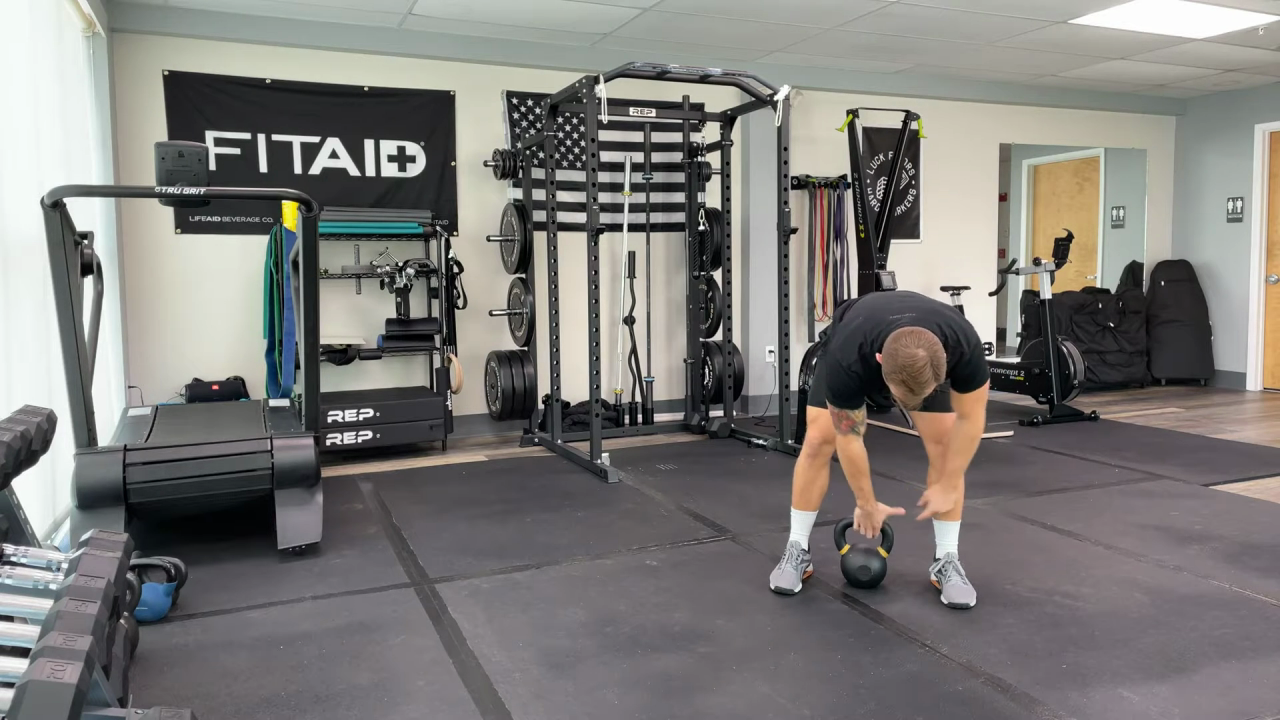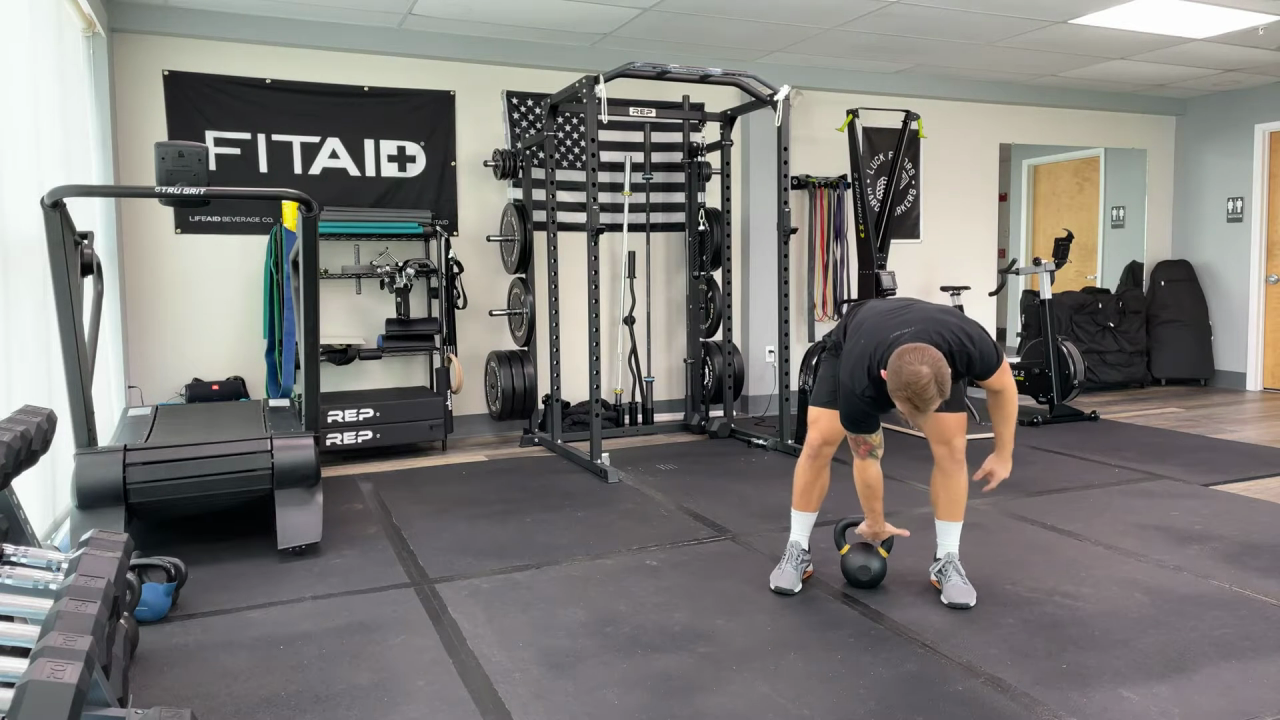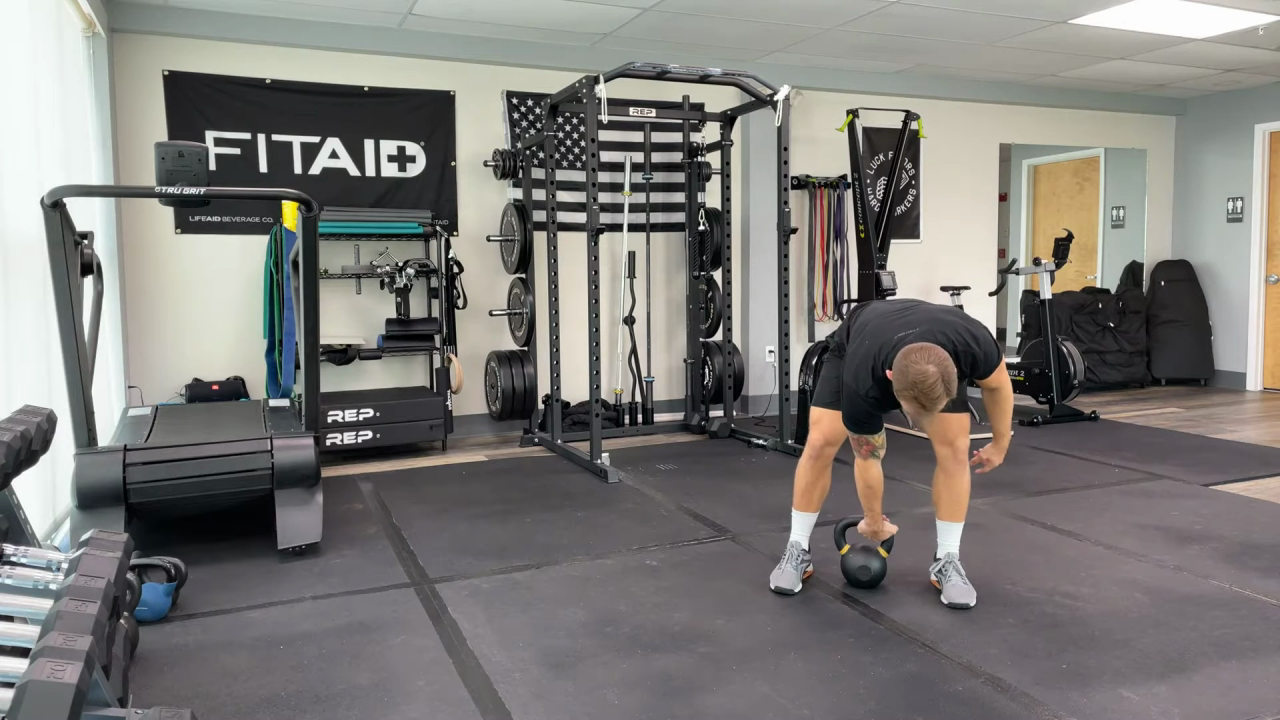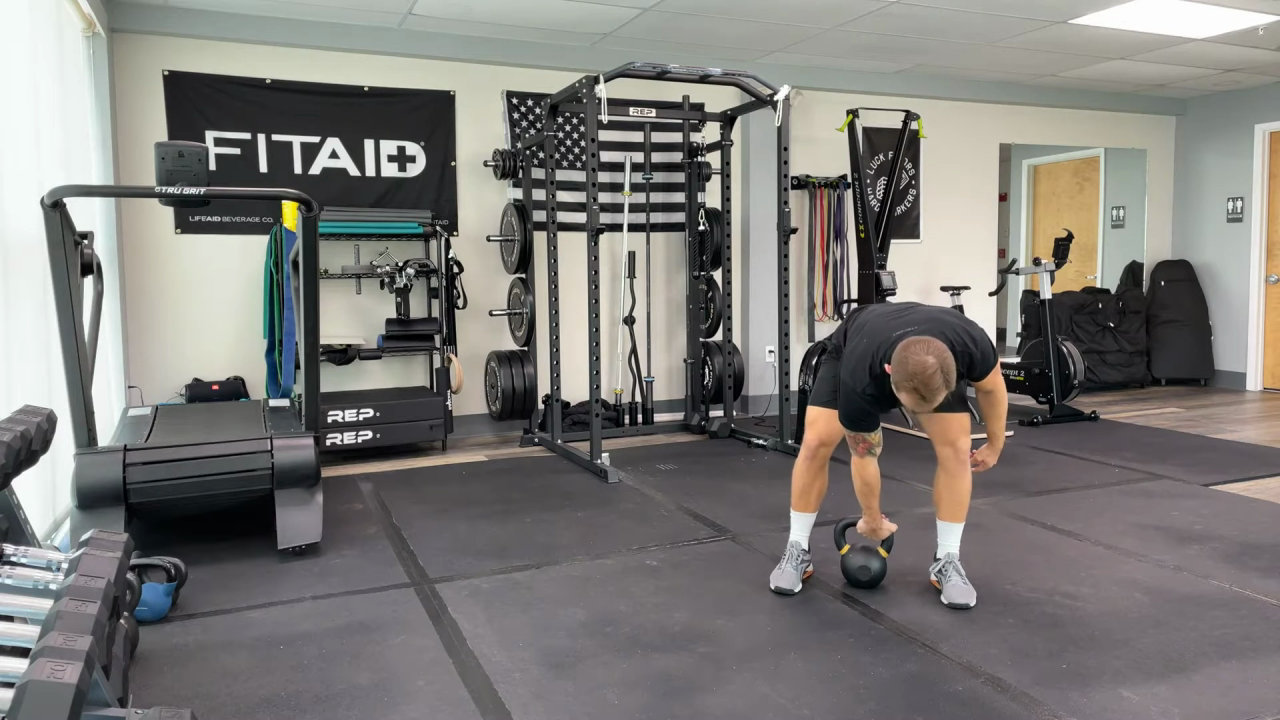
dt=0.3s
person 1, frame 1
left shoulder: (962, 345)
right shoulder: (846, 358)
left elbow: (970, 419)
right elbow: (847, 436)
left wrist: (949, 488)
right wrist: (866, 503)
left hip: (927, 357)
right hip: (848, 344)
left knee: (944, 442)
right knee: (818, 440)
left ankle: (946, 560)
right ankle: (797, 551)
person 1, frame 2
left shoulder: (968, 345)
right shoulder: (859, 382)
left elbow: (1002, 386)
right elbow: (866, 460)
left wrist: (1003, 453)
right wrist: (875, 523)
right hip: (850, 344)
left knee: (951, 445)
right knee: (819, 442)
left ankle: (946, 561)
right ankle: (797, 551)
person 1, frame 3
left shoulder: (972, 345)
right shoulder: (862, 383)
left elbow: (996, 384)
right elbow: (868, 459)
left wrist: (1001, 442)
right wrist: (873, 521)
right hip: (852, 346)
left knee: (954, 447)
right knee: (820, 443)
left ankle: (947, 561)
right ankle: (797, 551)
person 1, frame 4
left shoulder: (969, 345)
right shoulder: (860, 380)
left elbow: (991, 387)
right elbow: (864, 457)
left wrist: (995, 443)
right wrist: (872, 519)
right hip: (850, 350)
left knee: (956, 448)
right knee: (816, 442)
left ankle: (947, 561)
right ankle: (797, 551)
